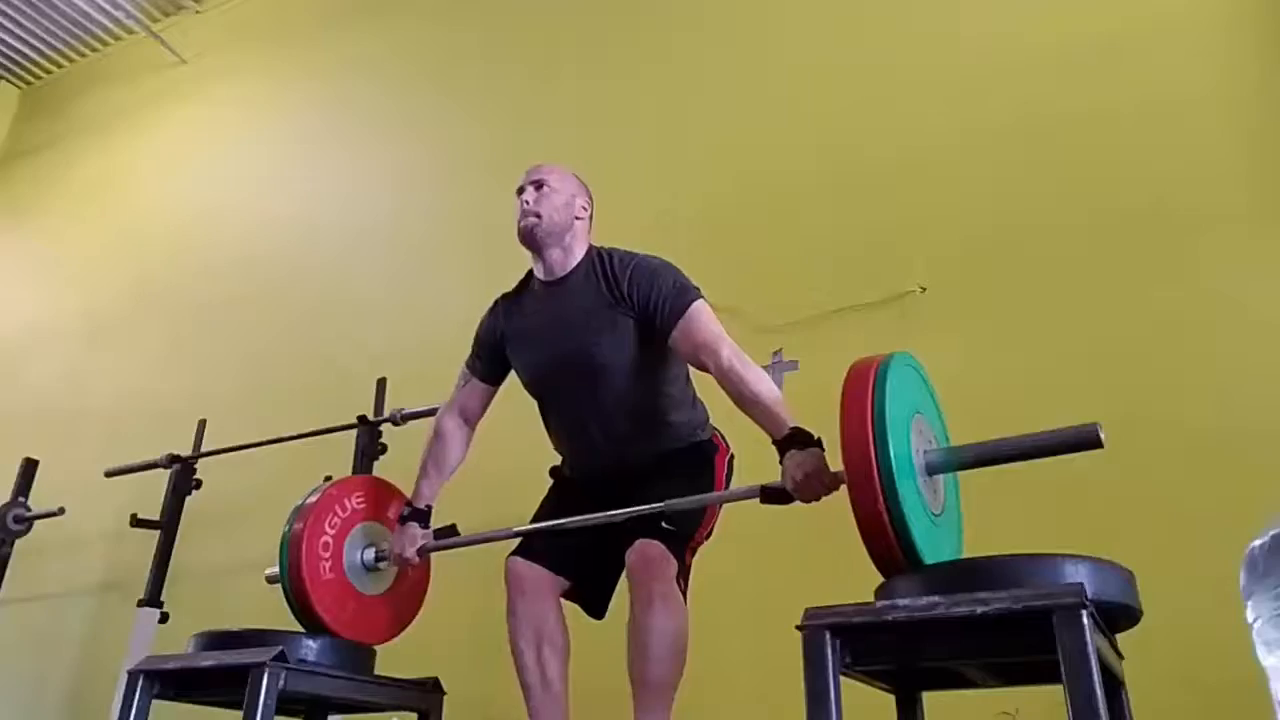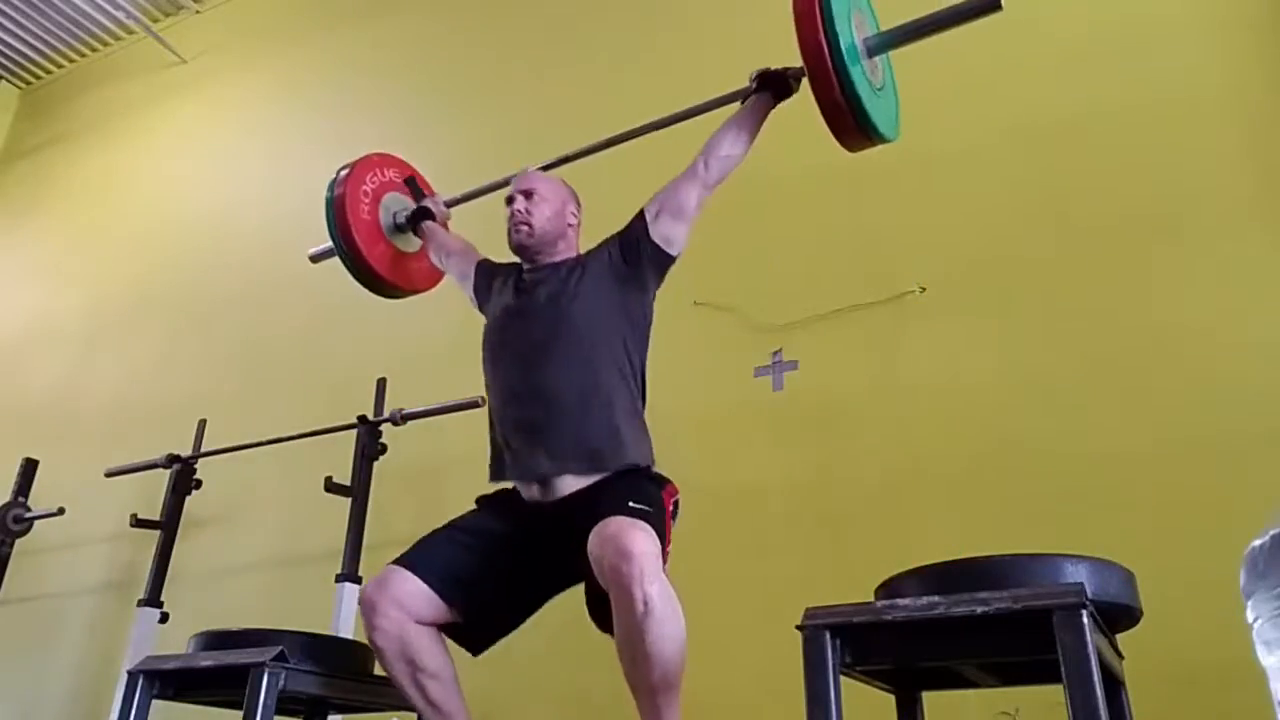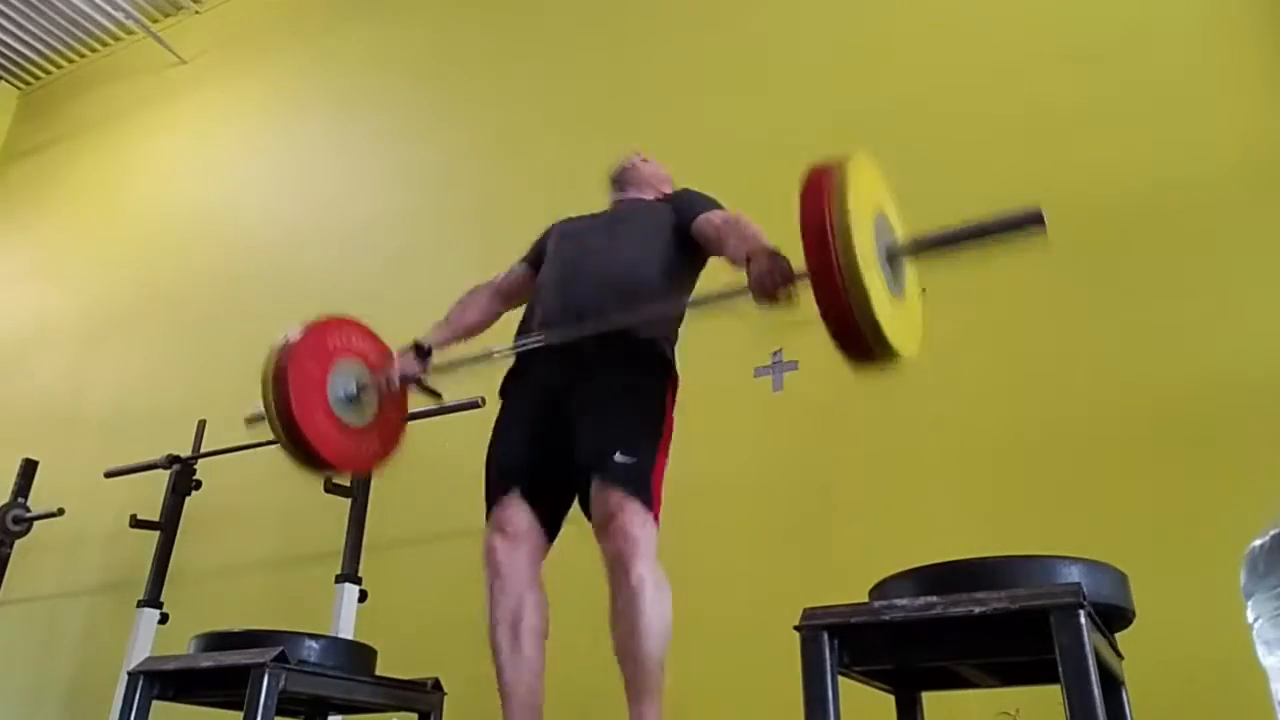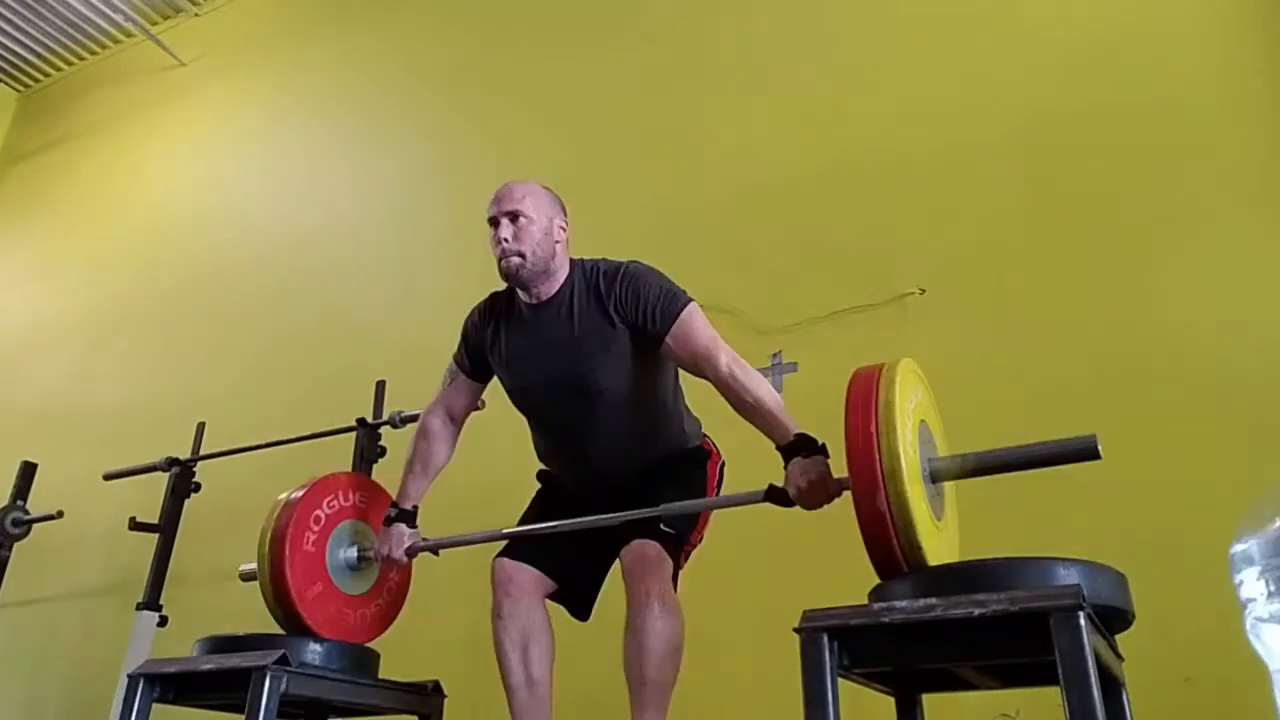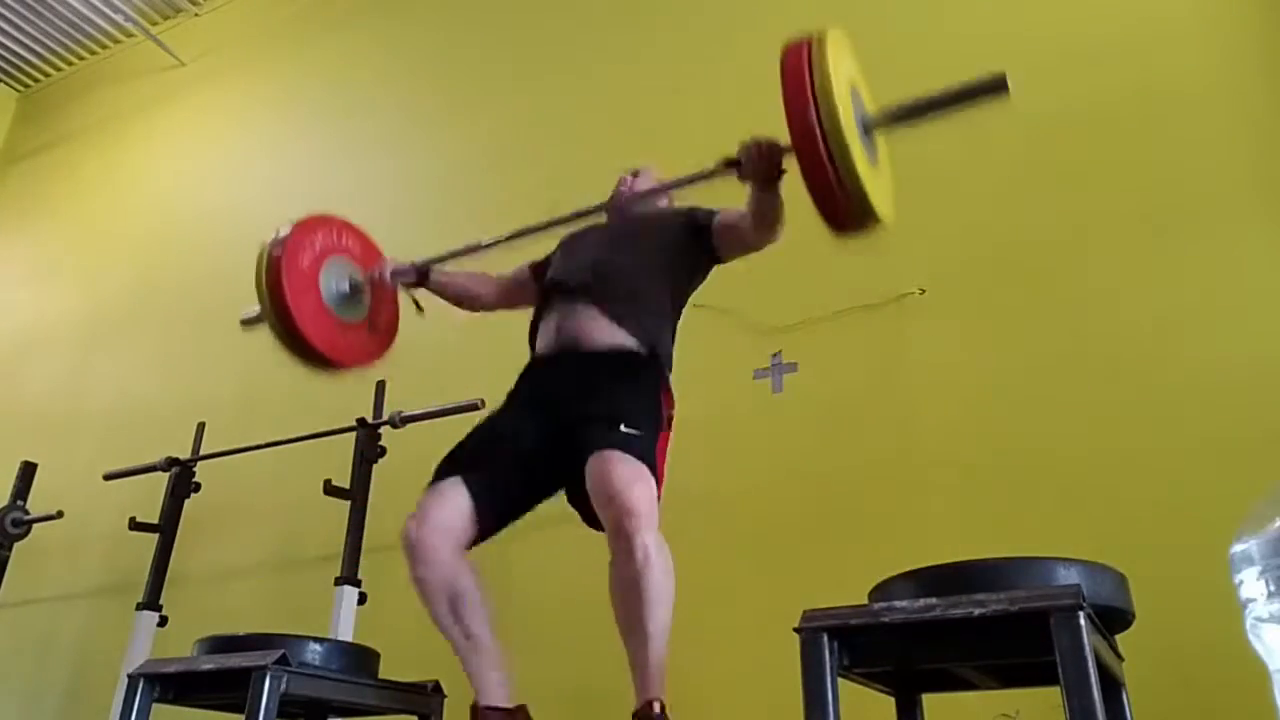
dt=1s
person 1, frame 1
left shoulder: (634, 277)
right shoulder: (507, 317)
left elbow: (723, 359)
right elbow: (458, 416)
left wrist: (794, 444)
right wrist: (417, 513)
left hip: (678, 460)
right hip: (589, 475)
left knee: (650, 566)
right knee: (527, 575)
person 1, frame 2
left shoulder: (619, 267)
right shoulder: (498, 287)
left elbow: (701, 176)
right elbow: (454, 256)
left wrist: (763, 100)
left hip: (614, 487)
right hip: (520, 509)
left knee: (628, 562)
right knee: (387, 601)
person 1, frame 3
left shoulder: (679, 209)
right shoulder: (565, 232)
left elbow: (729, 230)
right elbow: (493, 294)
left wrist: (763, 257)
right wrist: (422, 348)
left hip: (626, 364)
right hip: (539, 373)
left knee: (627, 543)
right knee: (508, 550)
person 1, frame 4
left shoulder: (623, 287)
right shoulder: (488, 324)
left elbow: (718, 362)
right elbow: (444, 416)
left wrist: (798, 449)
right wrist: (403, 513)
left hip: (667, 469)
right hip: (574, 483)
left knee: (645, 569)
right knee: (513, 578)
person 1, frame 5
left shoulder: (679, 228)
right shoulder: (577, 244)
left elbow: (757, 229)
right elbow: (496, 289)
left wrist: (766, 179)
right wrist: (421, 276)
left hip: (623, 377)
right hip: (539, 394)
left knee: (629, 511)
right knee: (431, 534)
